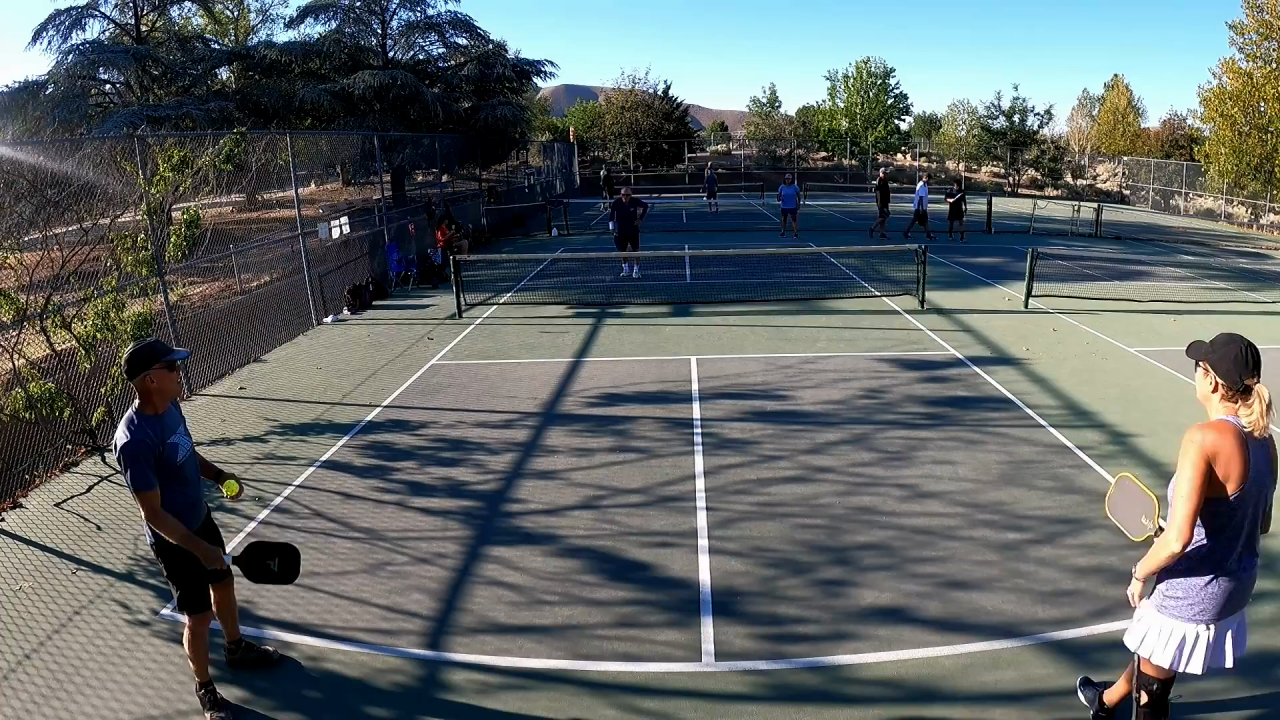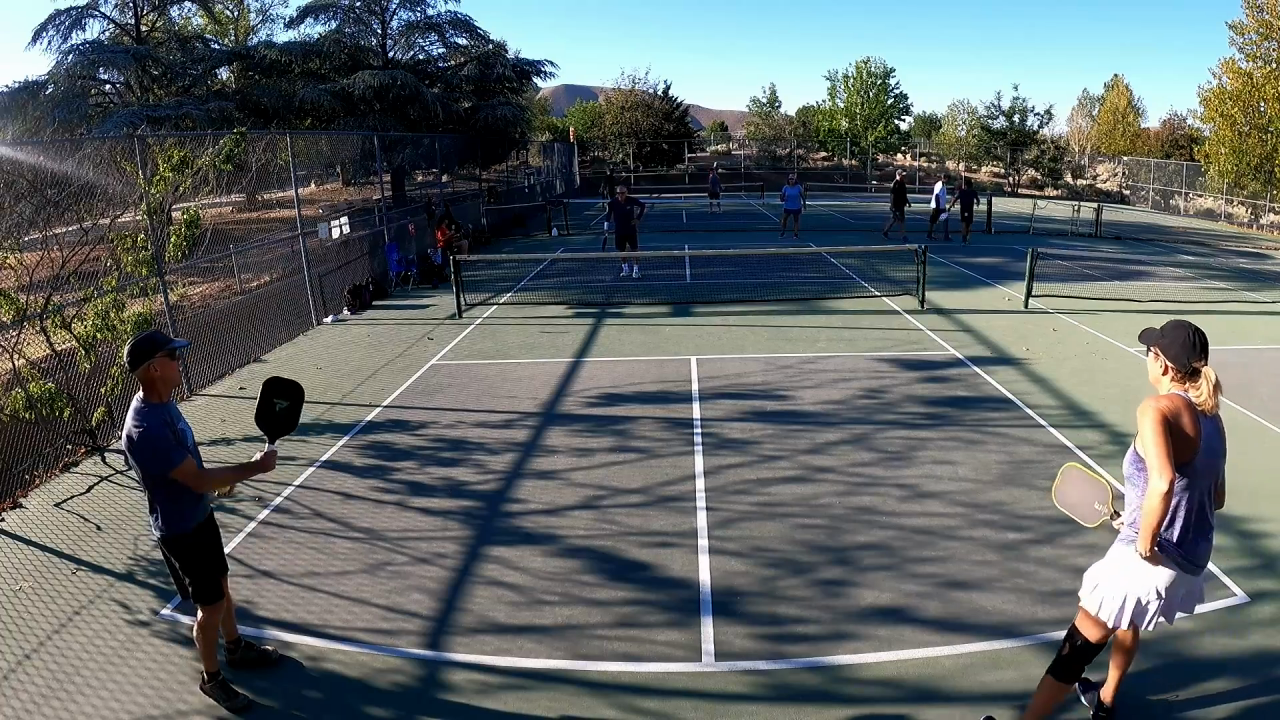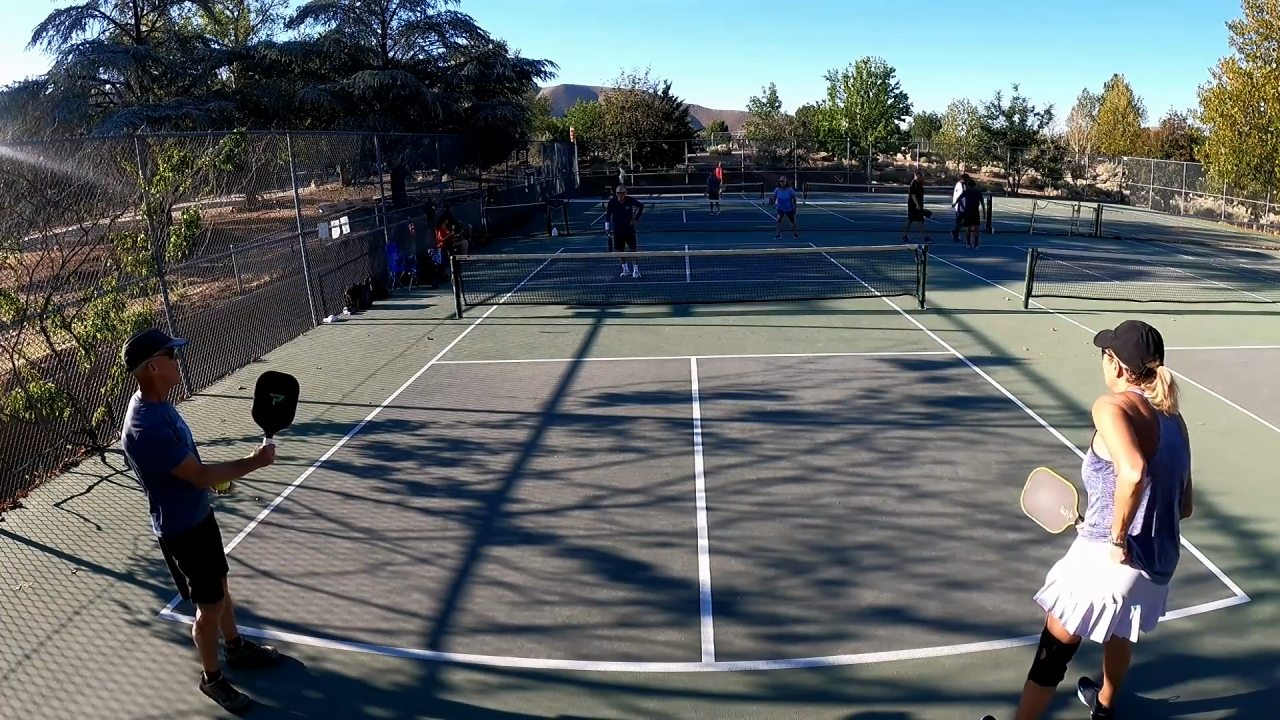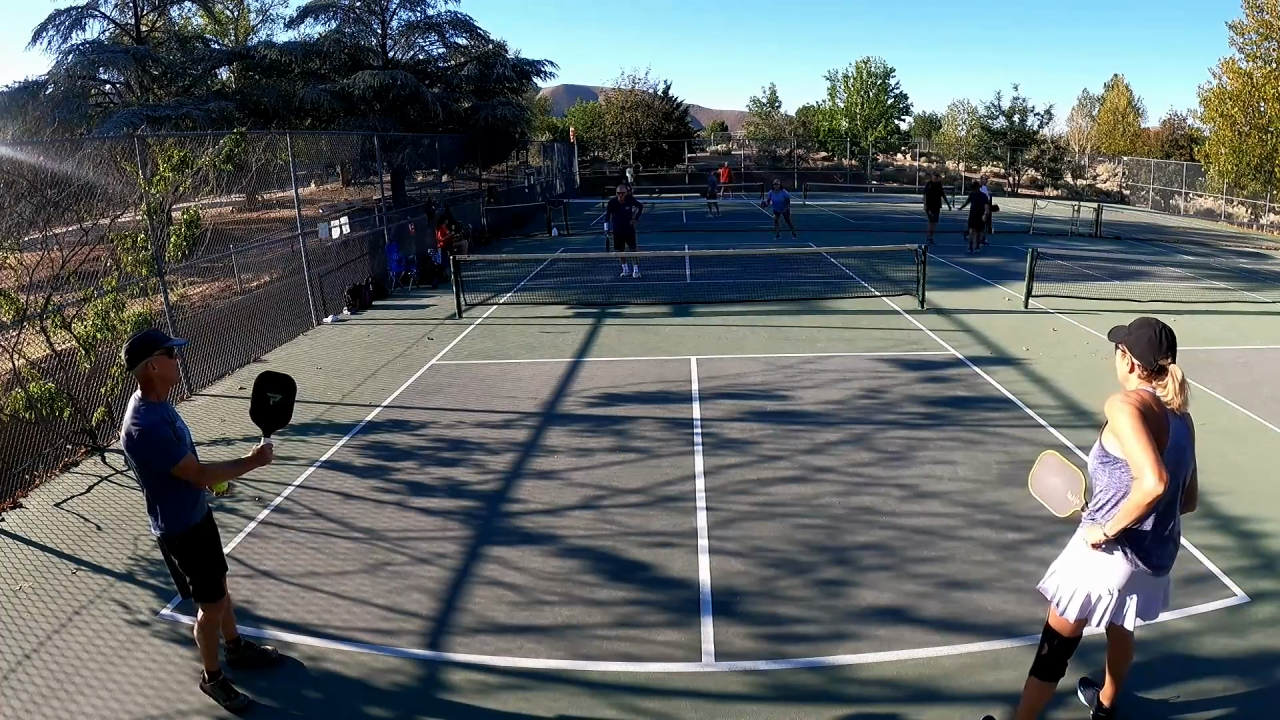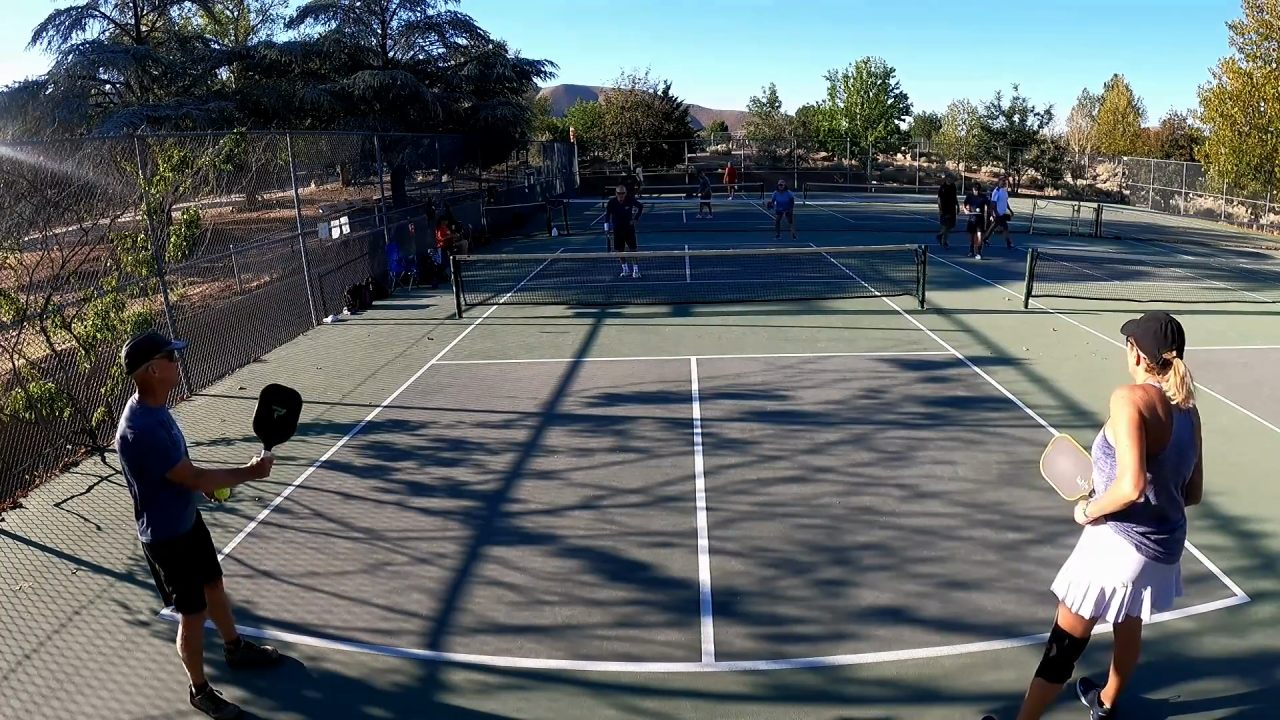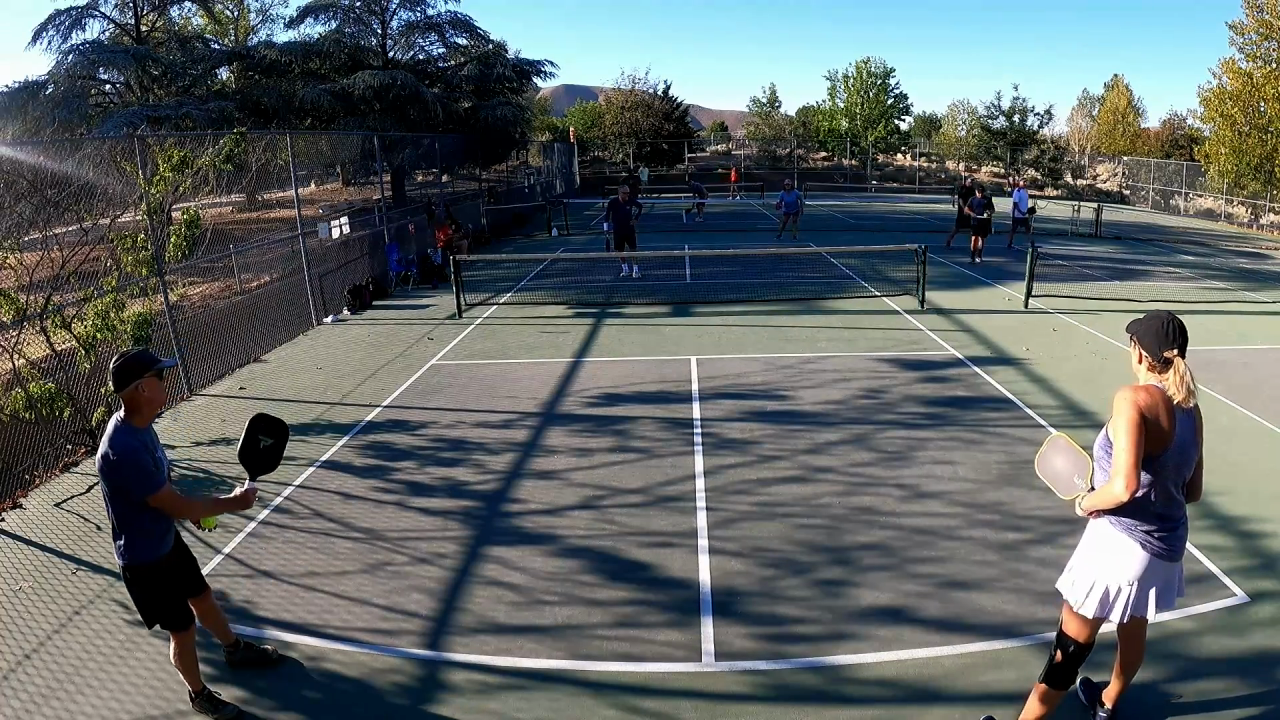
dt=0.5s
person 1, frame 1
left shoulder: (1204, 438)
right shoulder: (1263, 441)
left elbow: (1177, 540)
right elbow: (1261, 525)
left wrist: (1140, 573)
left hip: (1191, 593)
right hip: (1233, 588)
right knee: (1152, 660)
person 1, frame 2
left shoulder: (1157, 410)
right shoulder: (1211, 417)
left elbow: (1162, 483)
right elbow: (1215, 498)
left wrist: (1145, 546)
left hip: (1151, 562)
right hip: (1190, 560)
left knee: (1077, 648)
right knee: (1127, 624)
person 1, frame 3
left shoulder: (1112, 406)
right shoulder: (1173, 419)
left elbow: (1133, 473)
right elbow: (1183, 505)
left wrist: (1117, 538)
left hip: (1105, 561)
right hip: (1157, 566)
left knee: (1053, 653)
right knee: (1117, 632)
person 1, frame 4
left shoulder: (1126, 405)
right shoulder: (1180, 416)
left elbow: (1153, 483)
right elbow: (1187, 500)
left wrist: (1106, 529)
left hip: (1108, 555)
right hip: (1155, 560)
left knee: (1054, 648)
right knee: (1119, 630)
person 1, frame 5
left shoulder: (1131, 397)
right shoulder: (1185, 409)
left elbow: (1132, 487)
right elbow: (1193, 492)
left wrist: (1088, 509)
left hip: (1117, 544)
right hip: (1163, 550)
left knee: (1063, 646)
right knee: (1128, 629)
person 1, frame 6
left shoulder: (1134, 398)
right shoulder: (1190, 408)
left elbow: (1123, 488)
right elbow: (1192, 490)
left wrist: (1086, 502)
left hip: (1121, 543)
right hip: (1166, 548)
left knee: (1070, 646)
right knee: (1133, 631)
person 2, frame 1
left shoulder: (170, 407)
right shoulder: (134, 441)
right elbow: (154, 515)
left wrist: (218, 474)
right wrist: (200, 549)
left hip: (199, 517)
right hip: (174, 539)
left knee: (224, 587)
right knee: (199, 616)
left ankle: (237, 649)
right ankle: (205, 689)
person 2, frame 2
left shoulder: (162, 401)
right shoulder: (146, 428)
right elbow: (198, 481)
left wrist: (219, 474)
right wrist: (252, 467)
left hip: (200, 515)
right hip: (180, 530)
left knee: (221, 585)
right knee: (212, 606)
left ankle: (236, 648)
right ankle: (211, 678)
person 2, frame 3
left shoulder: (158, 403)
right shoulder: (146, 427)
right elbow: (199, 476)
left wrist: (215, 476)
right wrist: (253, 462)
left hip: (199, 515)
right hip: (181, 529)
left knee: (220, 586)
right knee: (210, 606)
left ankle: (236, 648)
right ankle: (211, 678)
person 2, frame 4
left shoulder: (157, 403)
right shoulder: (146, 425)
right elbow: (199, 474)
left wrist: (212, 475)
right wrist: (252, 461)
left hip: (196, 514)
right hip: (179, 528)
left knee: (219, 586)
right knee: (212, 604)
left ankle: (236, 647)
right ankle: (212, 677)
person 2, frame 5
left shoulder: (154, 407)
right shoulder: (140, 430)
right elbow: (193, 480)
left wrist: (204, 475)
right wrist: (249, 472)
left hip: (187, 520)
right hip: (166, 536)
left knee: (213, 586)
right knee: (194, 615)
left ankle: (236, 648)
person 2, frame 6
left shoulder: (139, 424)
right shoulder: (123, 450)
right elbow: (176, 507)
left wrist: (195, 509)
right wrist: (231, 503)
left hip: (167, 540)
right hip: (145, 560)
left knee: (202, 598)
right knee: (183, 630)
left ankle: (235, 648)
